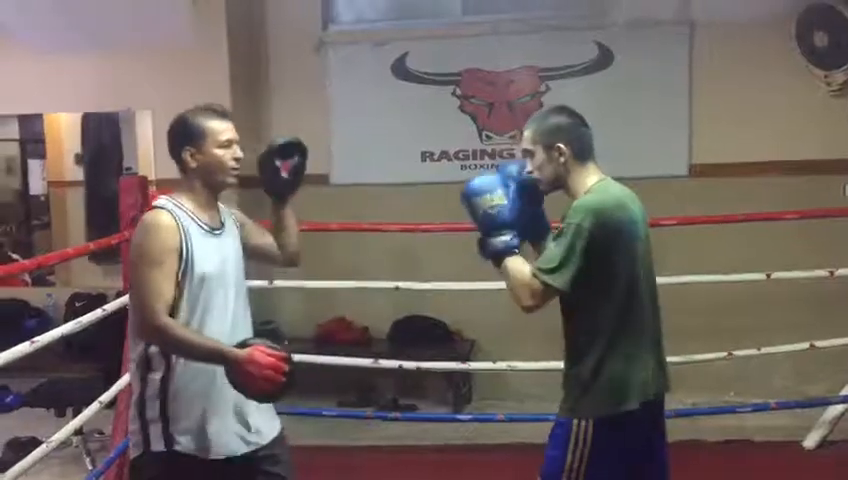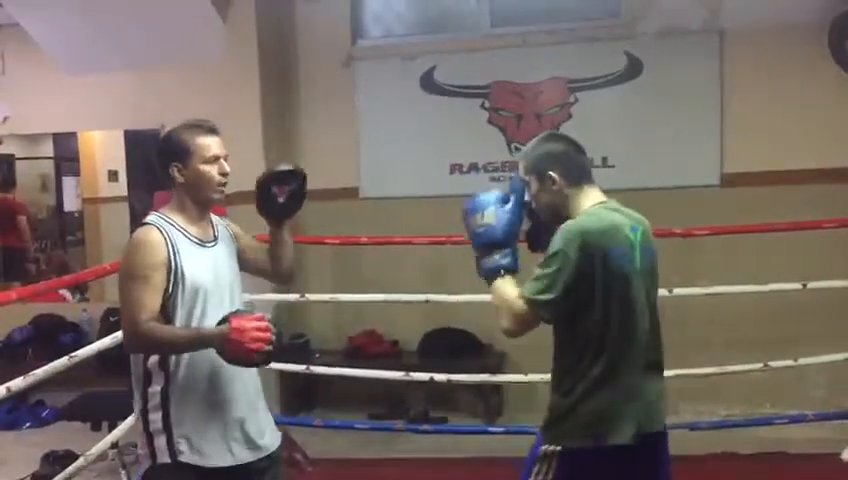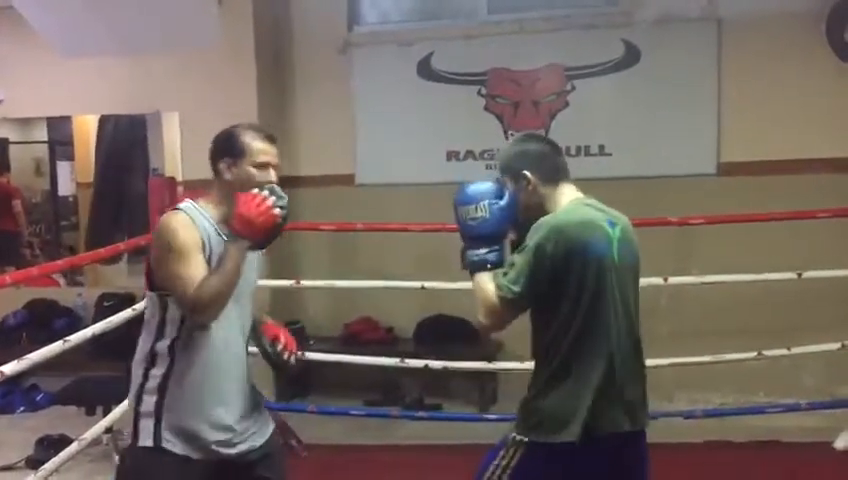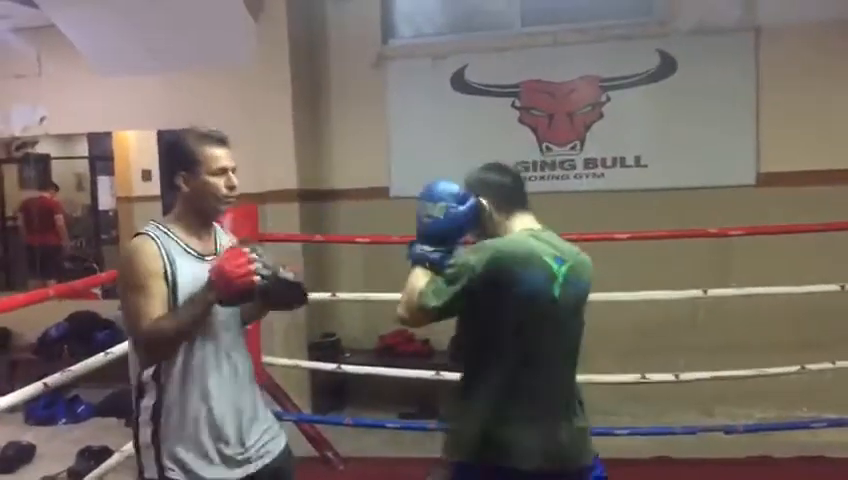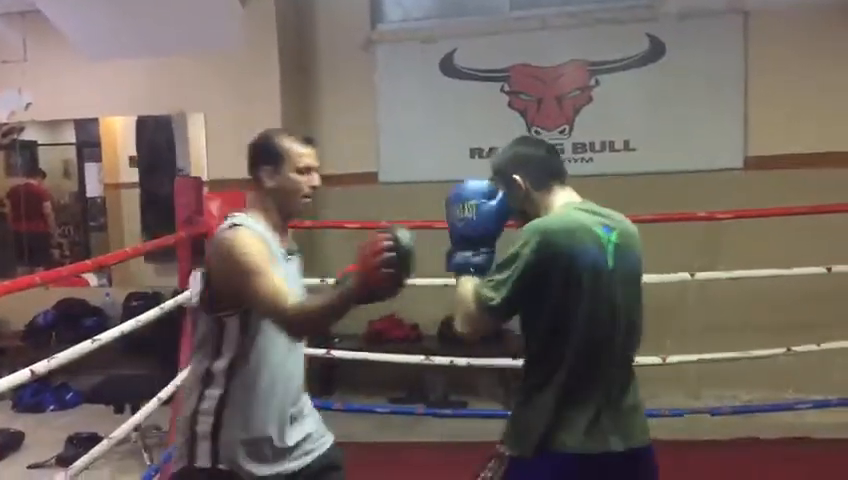
dt=1s
person 1, frame 1
left shoulder: (230, 220)
right shoulder: (162, 225)
left elbow: (288, 253)
right elbow: (154, 324)
left wrist: (282, 197)
right wrist: (235, 357)
right hip: (175, 425)
person 1, frame 2
left shoulder: (225, 231)
right shoulder: (151, 241)
left elbow: (282, 271)
right elbow: (137, 333)
left wrist: (280, 221)
right wrist: (216, 336)
right hip: (182, 429)
person 1, frame 3
left shoulder: (249, 227)
right shoulder: (180, 226)
right elbow: (203, 305)
left wrist: (265, 326)
right wrist: (244, 239)
right hip: (173, 420)
person 1, frame 4
left shoulder: (227, 241)
right shoulder: (147, 250)
right elbow: (151, 344)
left wrist: (267, 295)
right wrist: (213, 290)
right hip: (180, 444)
person 1, frame 5
left shoulder: (280, 237)
right shoulder: (239, 242)
right elbow: (296, 321)
left wrist: (350, 288)
right wrist: (360, 282)
left hip: (286, 422)
right hip: (222, 432)
person 2, frame 1
left shoulder: (590, 211)
right shoulder: (622, 200)
left elbow: (531, 294)
left wrist: (500, 236)
right wrist: (533, 227)
left hip: (606, 391)
right hip: (642, 384)
person 2, frame 2
left shoulder: (578, 234)
right shoulder: (636, 225)
left elbow: (515, 321)
left wrist: (495, 254)
right wrist: (543, 233)
left hip: (586, 427)
right hip: (645, 418)
person 2, frame 3
left shoulder: (554, 230)
right shoulder: (618, 225)
left elbow: (491, 316)
left wrist: (480, 249)
right wrist: (526, 235)
left hip: (562, 422)
right hip: (624, 417)
person 2, frame 4
left shoulder: (493, 257)
right shoulder: (577, 261)
left elbow: (410, 312)
left wrist: (429, 245)
left hip: (494, 447)
right hip: (567, 445)
person 2, frame 5
left shoulder: (544, 235)
right shoulder: (624, 230)
left elbow: (469, 324)
left wrist: (467, 252)
left hip: (554, 441)
right hip: (624, 432)
